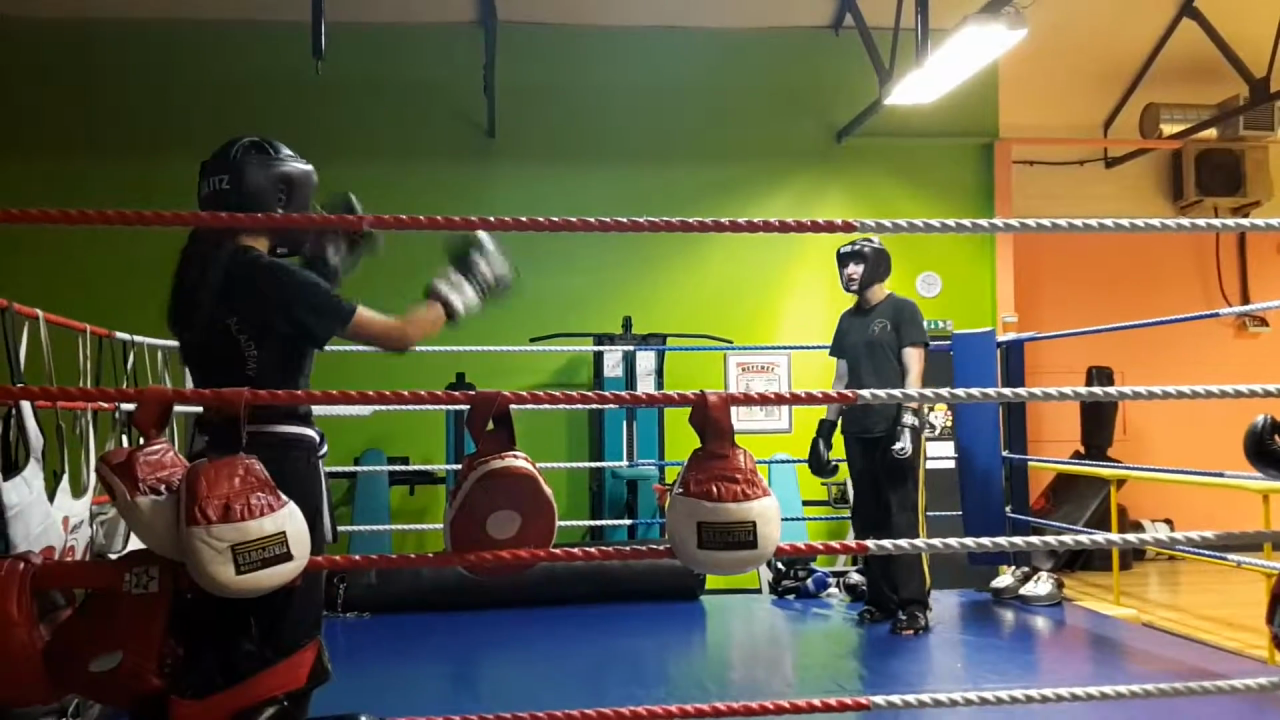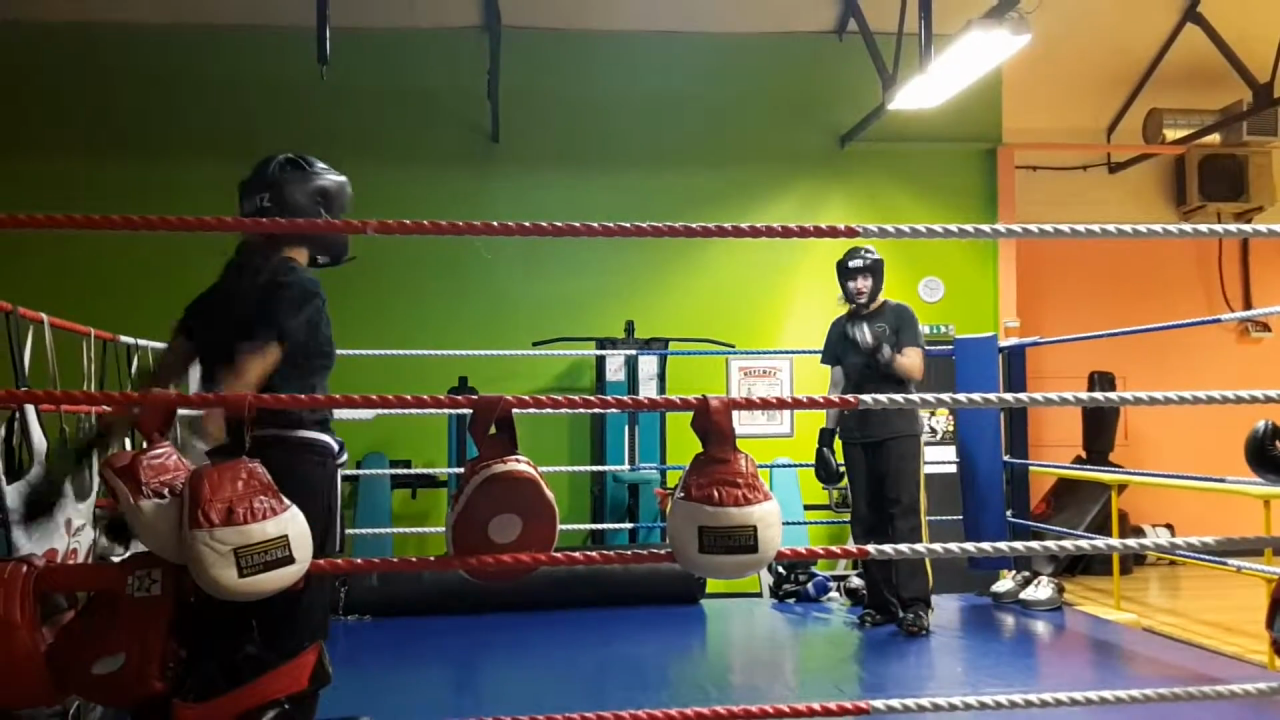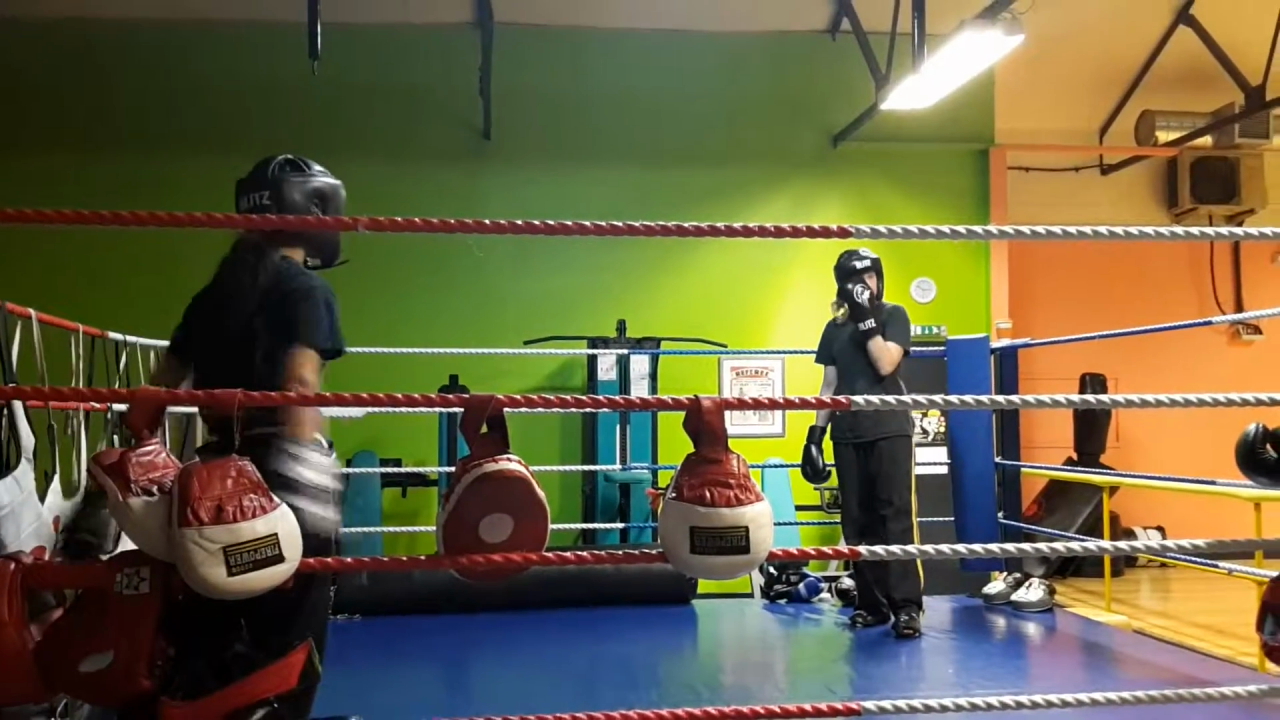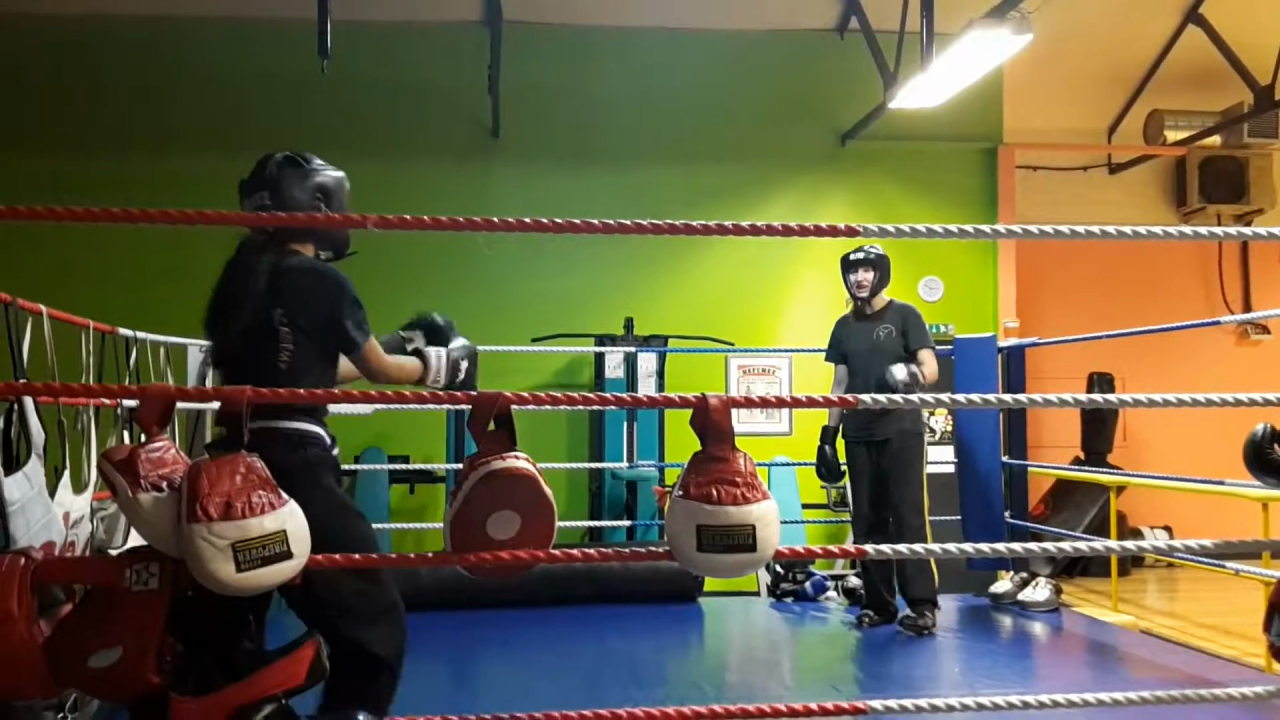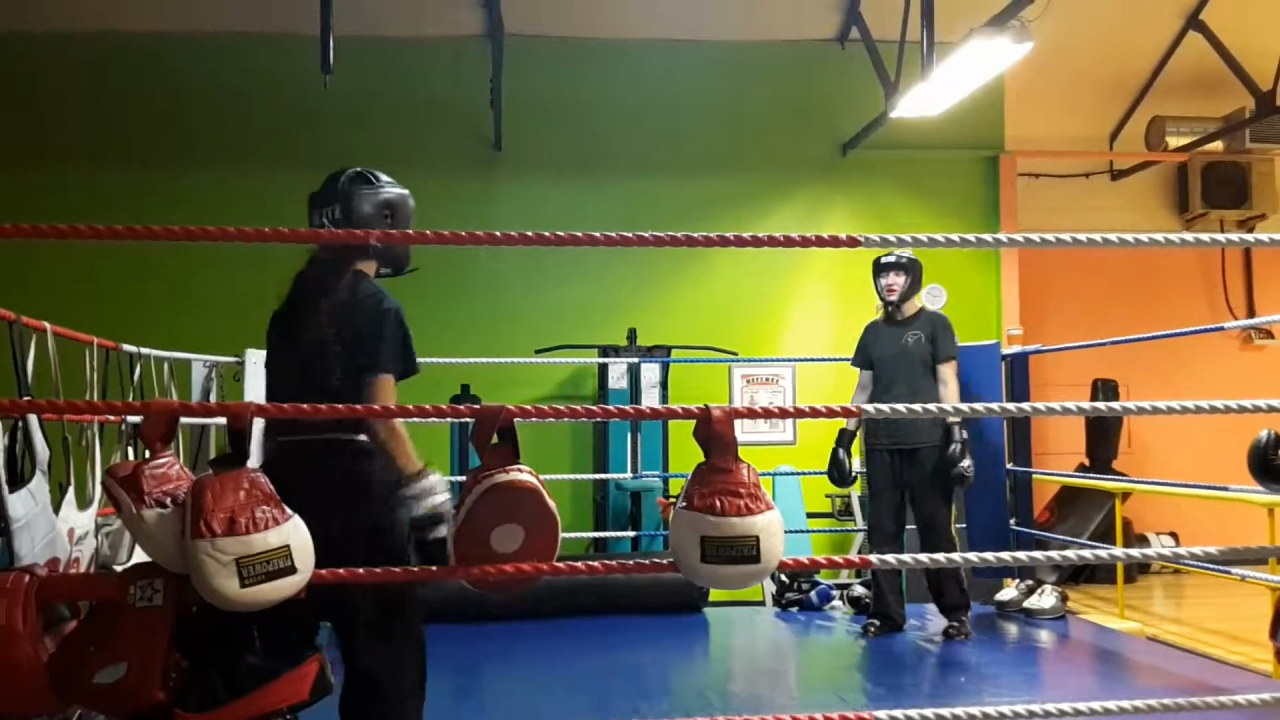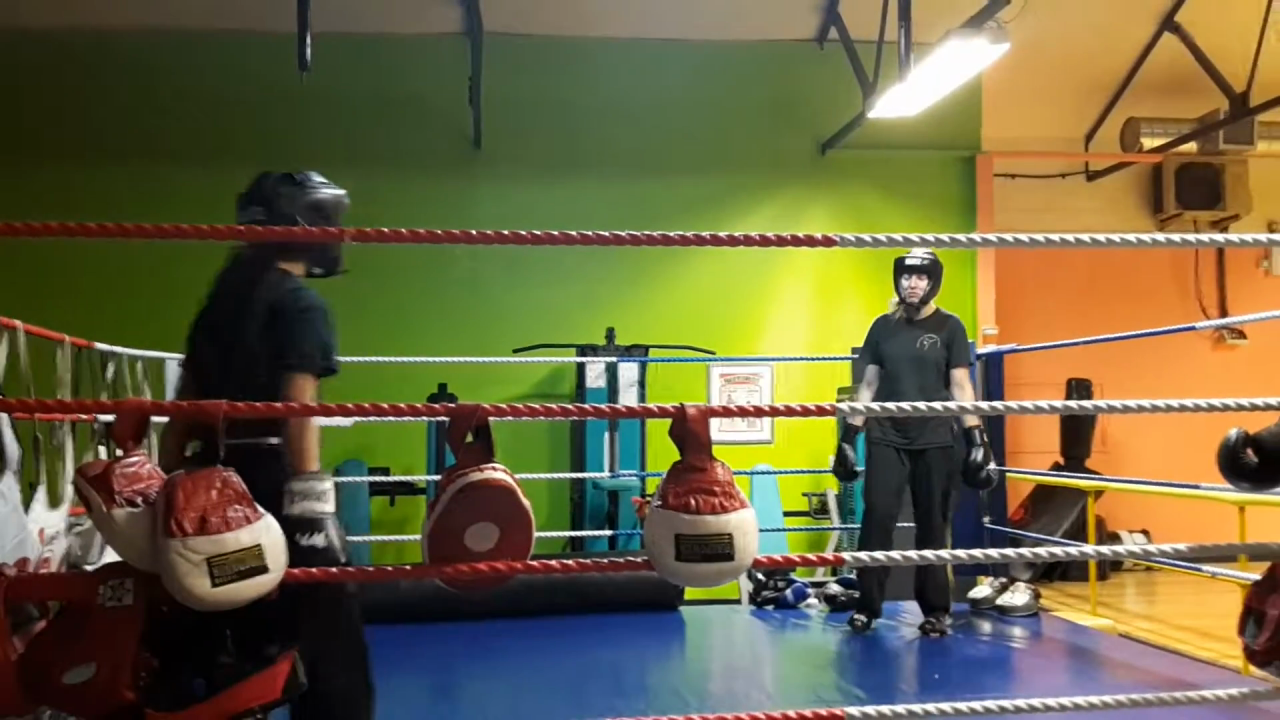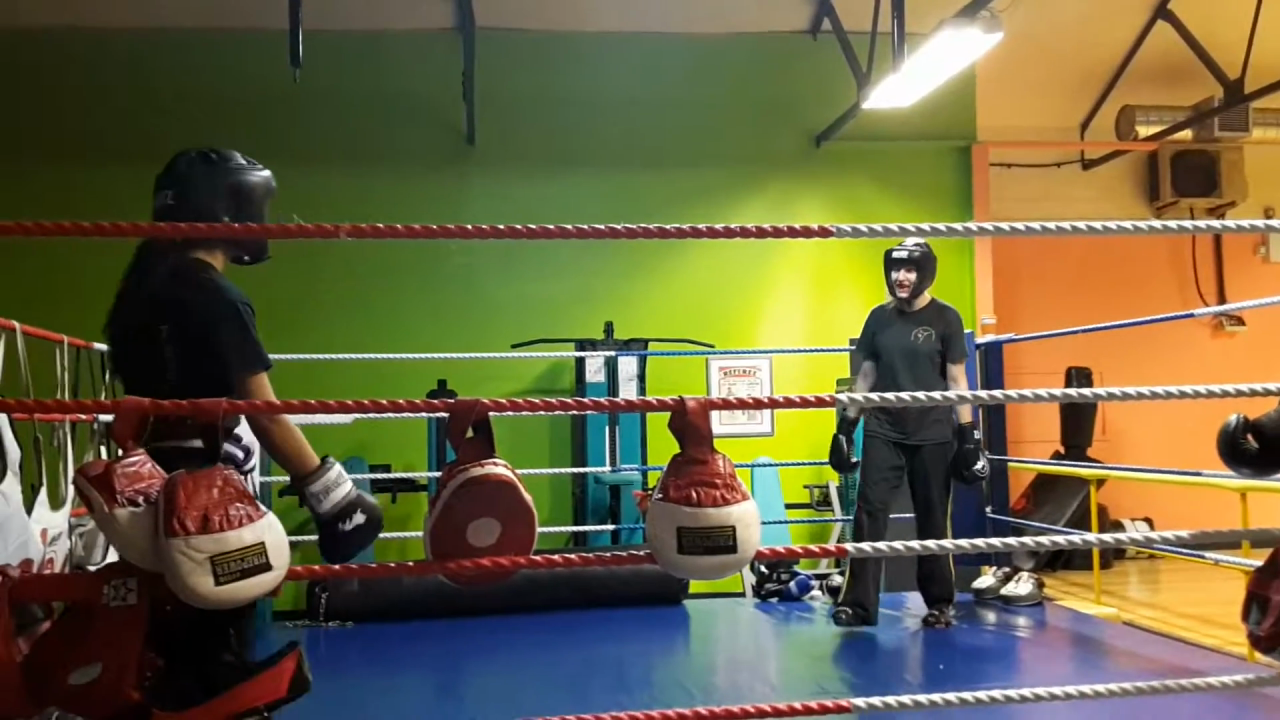
dt=0.4s
person 1, frame 1
left shoulder: (201, 278)
right shoulder: (278, 280)
right elbow: (397, 333)
left wrist: (328, 263)
right wrist: (462, 283)
left hip: (218, 462)
right hip: (280, 464)
left knee: (215, 623)
right knee: (285, 629)
person 1, frame 2
left shoulder: (234, 284)
right shoulder: (298, 291)
left elbow: (165, 369)
right elbow: (239, 384)
left hip: (238, 464)
right hip: (298, 468)
left knee: (223, 627)
right knee: (295, 631)
person 1, frame 3
left shoulder: (220, 290)
right shoulder: (305, 290)
left elbow: (162, 385)
right elbow: (301, 388)
right wrist: (305, 482)
right hip: (280, 471)
left knee: (209, 634)
right knee: (290, 633)
person 1, frame 4
left shoulder: (237, 284)
right shoulder: (321, 282)
right elbow: (379, 367)
left wrist: (407, 343)
right wrist: (443, 359)
right hip: (296, 463)
left knee: (220, 627)
right knee: (367, 618)
person 1, frame 5
left shoulder: (292, 305)
right shoulder: (377, 306)
left elbow: (278, 410)
right elbow: (380, 417)
right wrist: (431, 502)
left hip: (284, 475)
right hip: (350, 480)
right knee: (384, 642)
person 1, frame 6
left shoulder: (221, 304)
right shoulder: (300, 307)
left elbow: (183, 414)
right elbow: (295, 412)
right wrist: (313, 513)
right hip: (268, 483)
left knee: (223, 649)
right knee: (328, 648)
person 1, frame 7
left shoulder: (147, 289)
right shoulder: (217, 299)
right elbow: (264, 415)
right wrist: (334, 496)
left knee: (171, 657)
right knee: (210, 665)
person 2, frame 1
left shoulder: (902, 310)
right shoulder: (848, 320)
left elbow: (914, 370)
left wrist: (907, 422)
right wrist: (825, 429)
left hip: (895, 429)
right hip: (858, 431)
left knee: (903, 516)
right knee: (867, 518)
left ankle: (914, 606)
right ankle: (881, 599)
person 2, frame 2
left shoulder: (898, 315)
right shoulder: (840, 327)
left elbow: (915, 370)
left wrist: (878, 350)
right wrist: (826, 438)
left hip: (898, 430)
right hip: (856, 435)
left knee: (905, 514)
right knee: (866, 520)
left ankle: (915, 604)
right ankle: (881, 602)
person 2, frame 3
left shoulder: (893, 315)
right shoulder: (835, 327)
left elbow: (885, 365)
left wrist: (865, 318)
right wrist: (815, 435)
left hip: (890, 431)
right hip: (848, 435)
left knee: (896, 516)
right knee: (857, 520)
left ankle: (907, 606)
right ankle: (872, 602)
person 2, frame 4
left shoulder: (904, 315)
right shoulder: (844, 326)
left elbow: (931, 368)
left wrist: (910, 374)
right wrist: (828, 435)
left hip: (900, 431)
right hip: (859, 435)
left knee: (907, 515)
right knee: (867, 519)
left ankle: (921, 603)
right ankle: (879, 602)
person 2, frame 5
left shoulder: (934, 323)
right shoulder: (873, 331)
left elbow: (947, 382)
right elbow: (864, 389)
left wrist: (956, 433)
right wrist: (845, 438)
left hip: (928, 440)
right hip: (882, 442)
left knee: (935, 526)
right knee: (882, 528)
left ankle: (956, 611)
right ankle: (887, 612)
person 2, frame 6
left shoulder: (949, 327)
right shoulder: (883, 326)
left elbow: (961, 386)
right elbow: (869, 384)
left wrist: (976, 438)
right wrist: (849, 435)
left hip: (935, 441)
right hip: (886, 437)
left knee: (933, 526)
right knee: (877, 517)
left ankle: (936, 610)
right ankle: (868, 603)
person 2, frame 7
left shoulder: (945, 318)
right shoulder: (878, 318)
left elbow: (957, 380)
right elbow: (865, 378)
left wrist: (968, 435)
right wrist: (846, 427)
left hip: (932, 435)
right hip: (881, 431)
left knee: (932, 521)
right knee: (870, 512)
left ankle: (940, 602)
right ankle: (858, 603)
